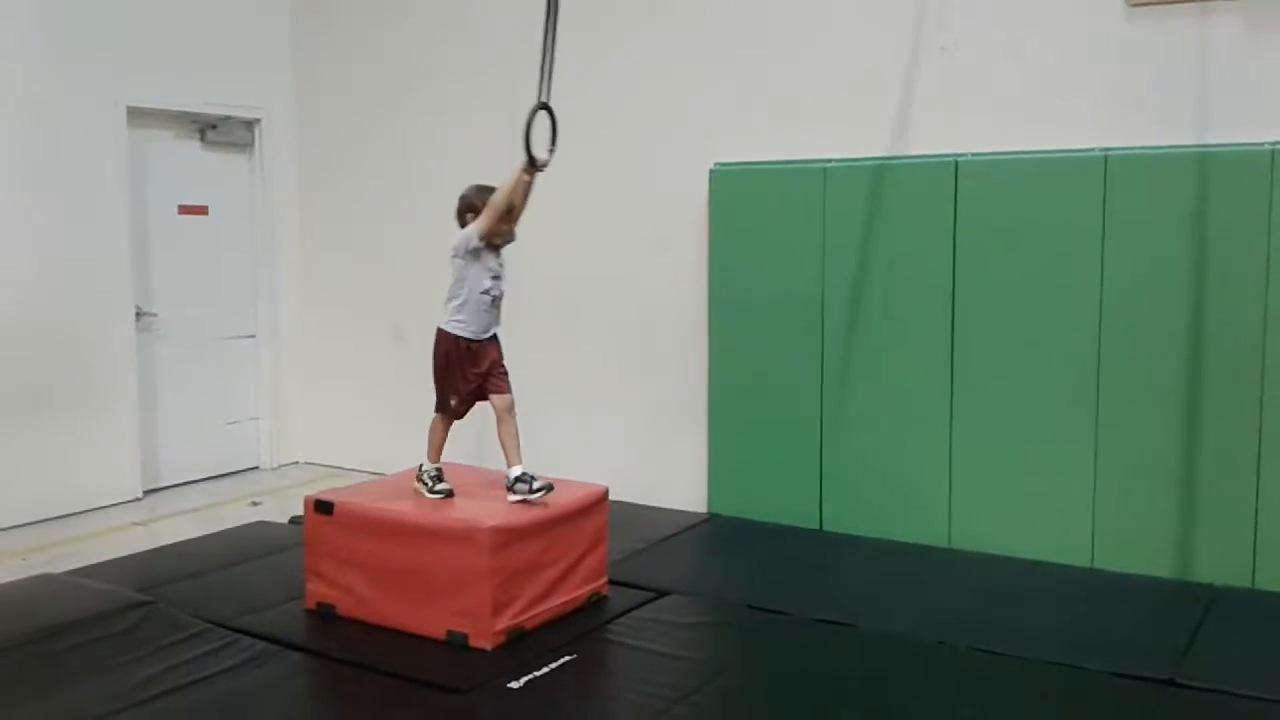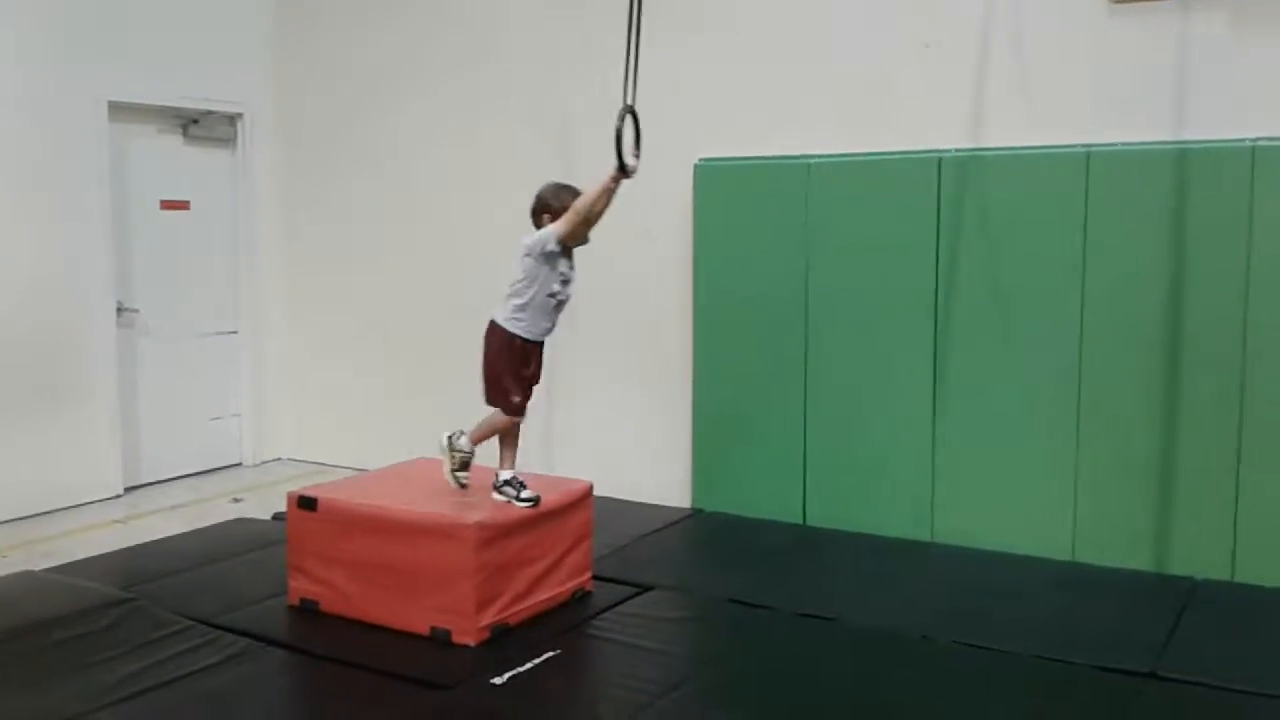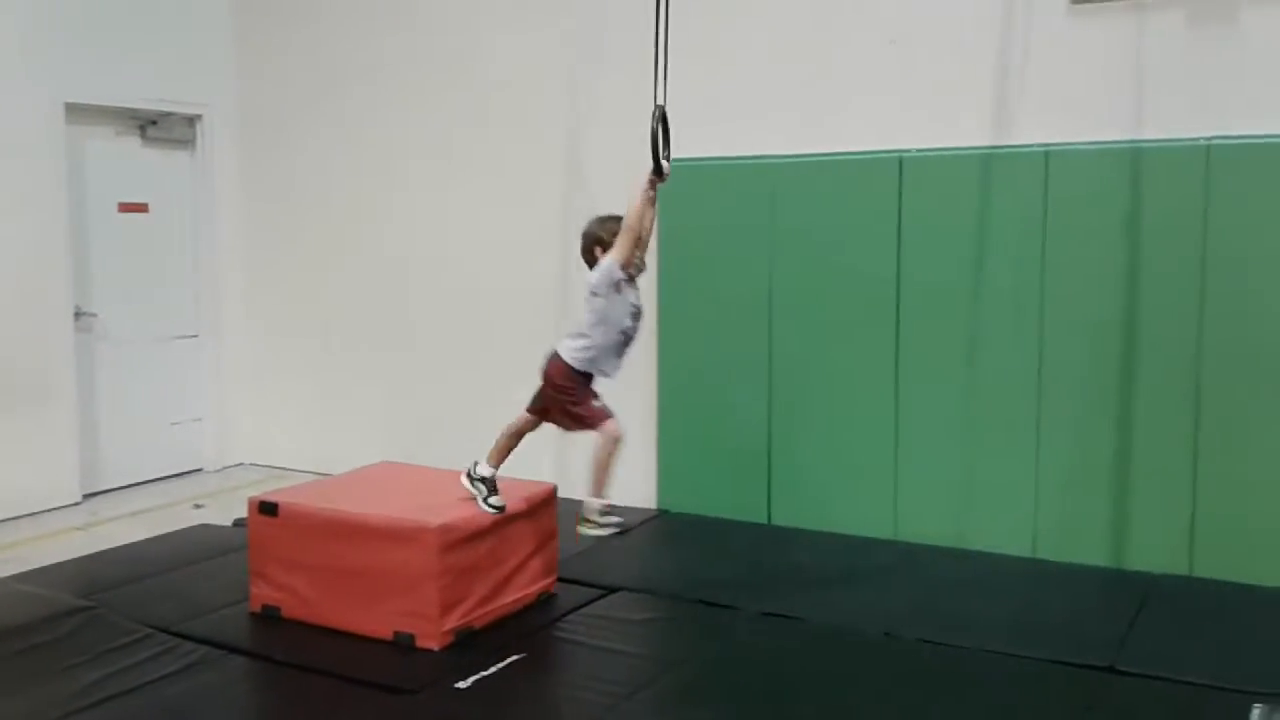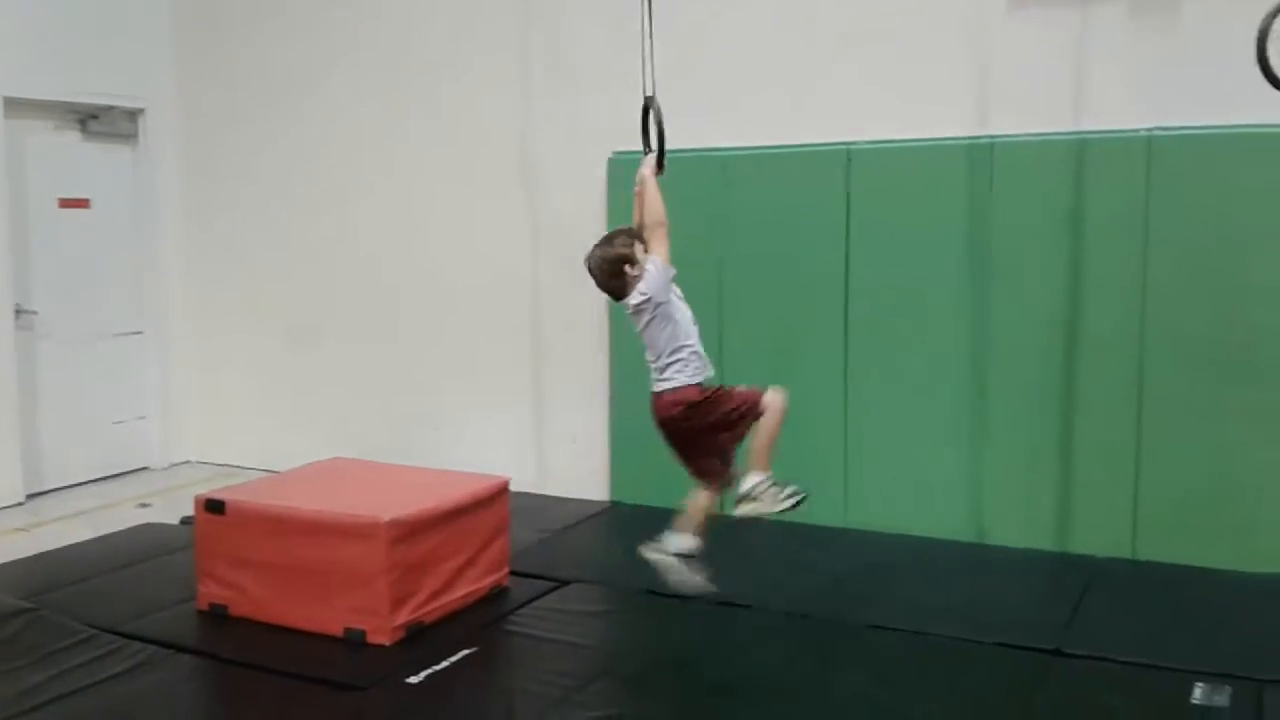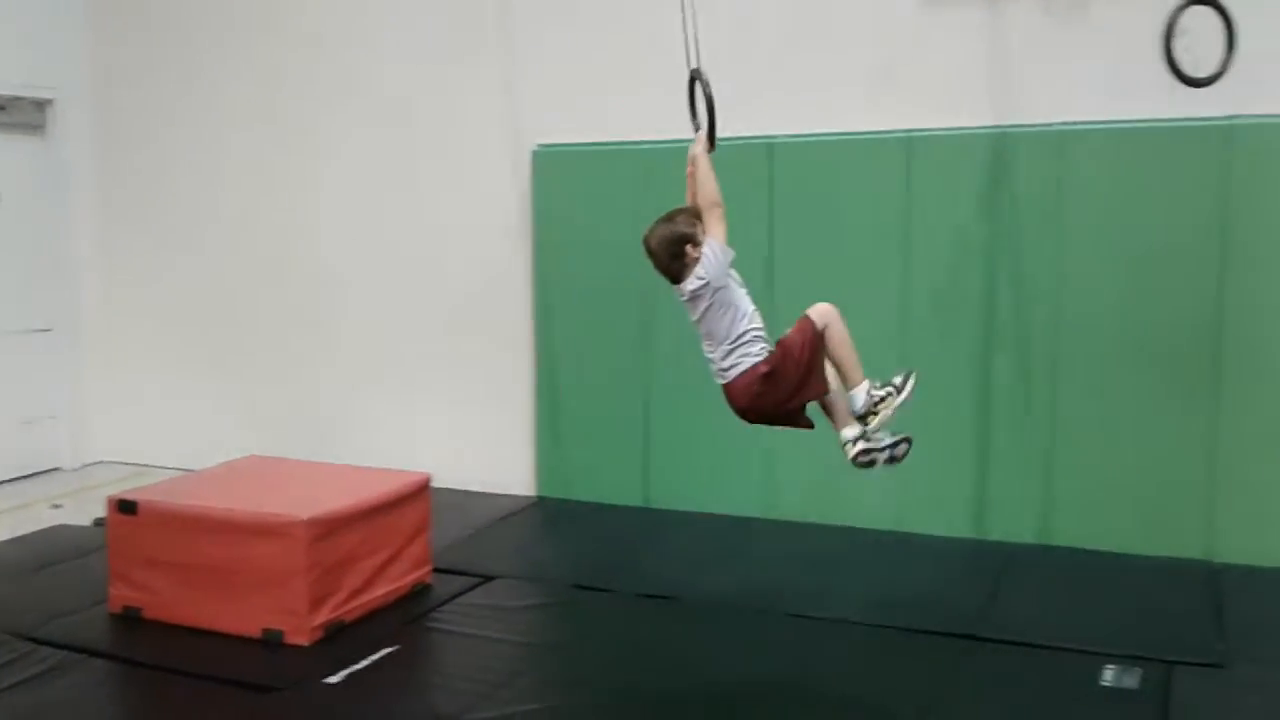
dt=0.3s
person 1, frame 1
left shoulder: (497, 247)
right shoulder: (466, 246)
left elbow: (512, 210)
right elbow: (495, 207)
left wrist: (529, 177)
right wrist: (520, 173)
left hip: (487, 341)
right hip: (455, 340)
left knee: (505, 404)
right knee: (448, 410)
left ankle: (517, 477)
right ankle: (429, 471)
person 1, frame 2
left shoulder: (565, 250)
right shoulder: (538, 245)
left elbow: (591, 216)
right elbow: (576, 213)
left wrist: (614, 183)
right wrist: (608, 181)
left hip: (533, 341)
right hip: (507, 336)
left knee: (516, 411)
right knee: (510, 413)
left ankle: (506, 478)
right ankle: (460, 443)
person 1, frame 3
left shoulder: (626, 282)
right shoulder: (606, 280)
left elbow: (639, 235)
right elbow: (627, 233)
left wrist: (651, 193)
right wrist: (644, 191)
left hip: (576, 372)
right hip: (568, 372)
left knee: (530, 421)
right knee: (609, 430)
left ankle: (482, 474)
right ankle: (594, 510)
person 1, frame 4
left shoulder: (640, 298)
right shoulder: (650, 290)
left elbow: (644, 231)
right elbow: (658, 230)
left wrist: (642, 187)
right wrist: (648, 179)
left hip: (671, 400)
right hip: (685, 398)
left knee: (714, 483)
right knee: (774, 400)
left ankle: (675, 547)
right ankle: (756, 484)
person 1, frame 5
left shoulder: (691, 283)
right shoulder: (708, 275)
left elbow: (699, 215)
right elbow: (713, 209)
left wrist: (694, 166)
right wrist: (700, 155)
left hip: (741, 388)
right hip: (756, 382)
left knee: (820, 358)
right knee: (823, 314)
left ankle: (856, 438)
right ankle: (863, 400)
